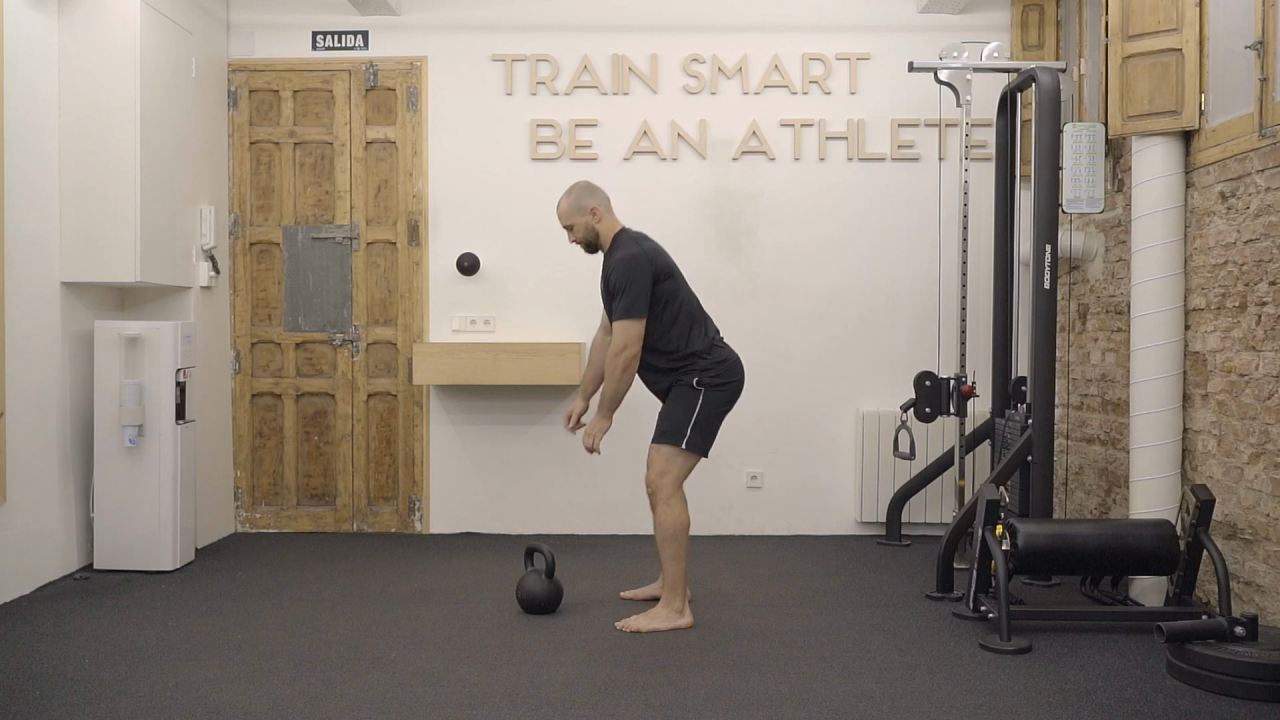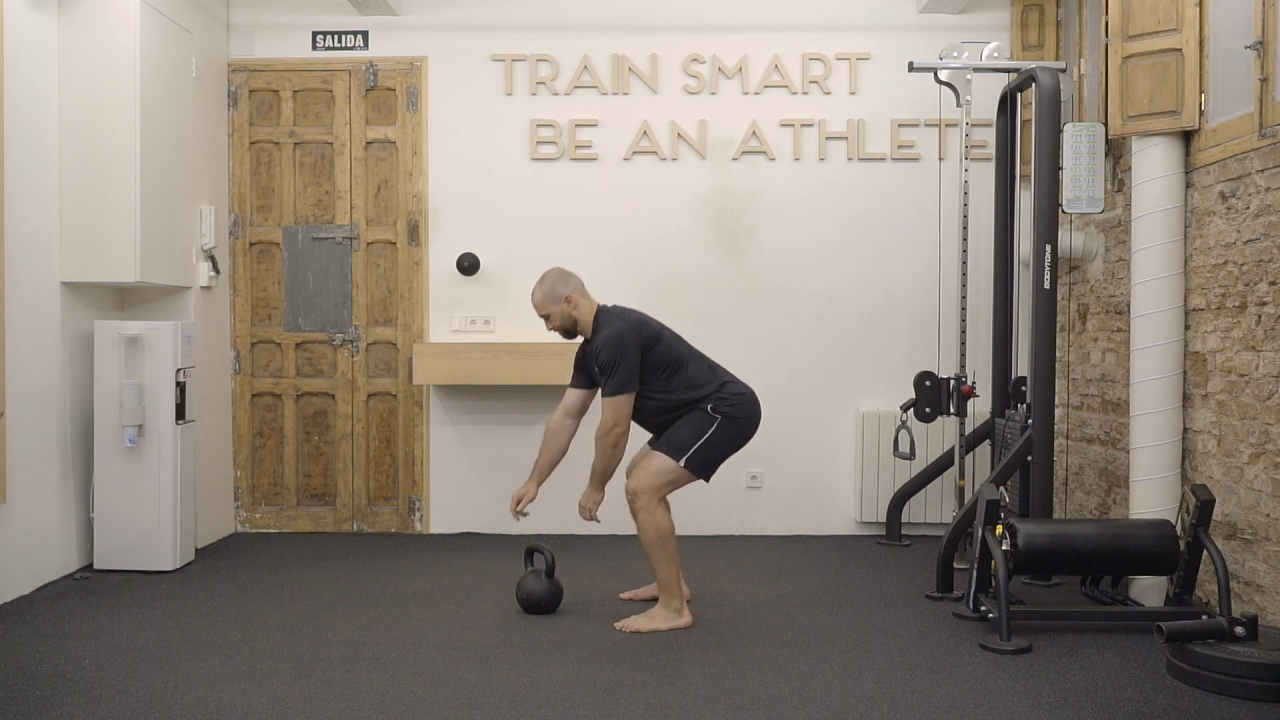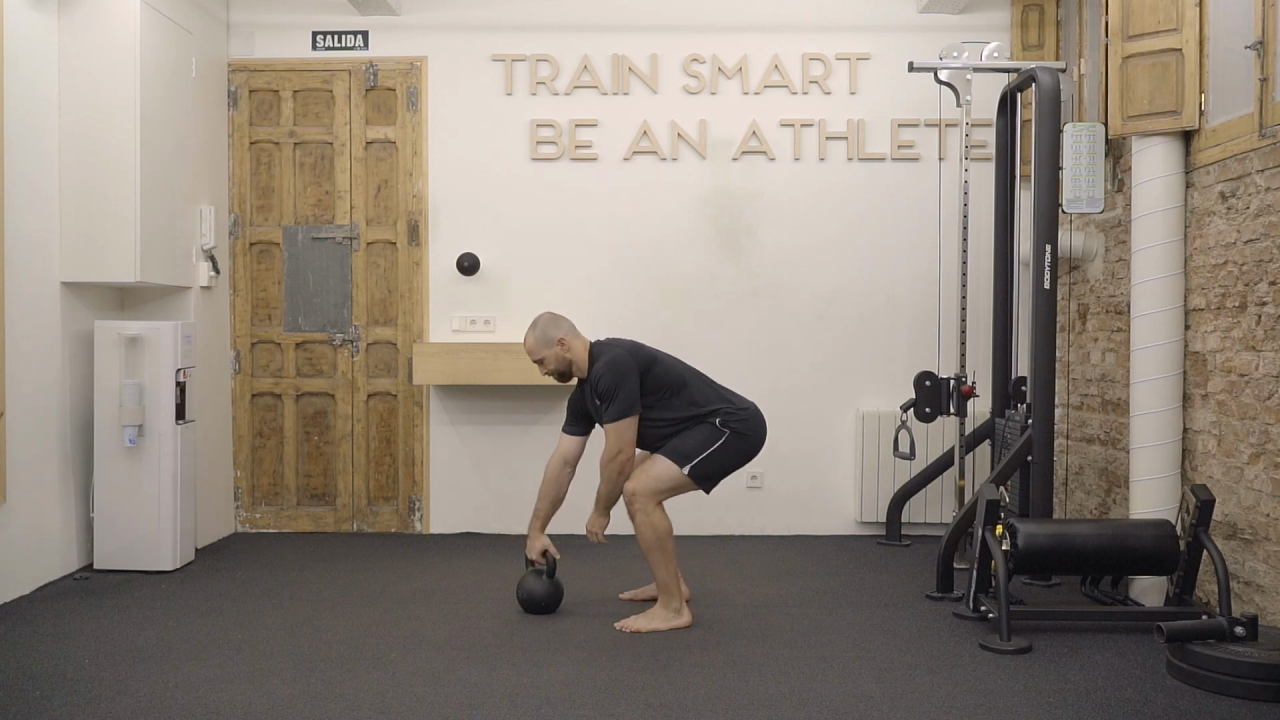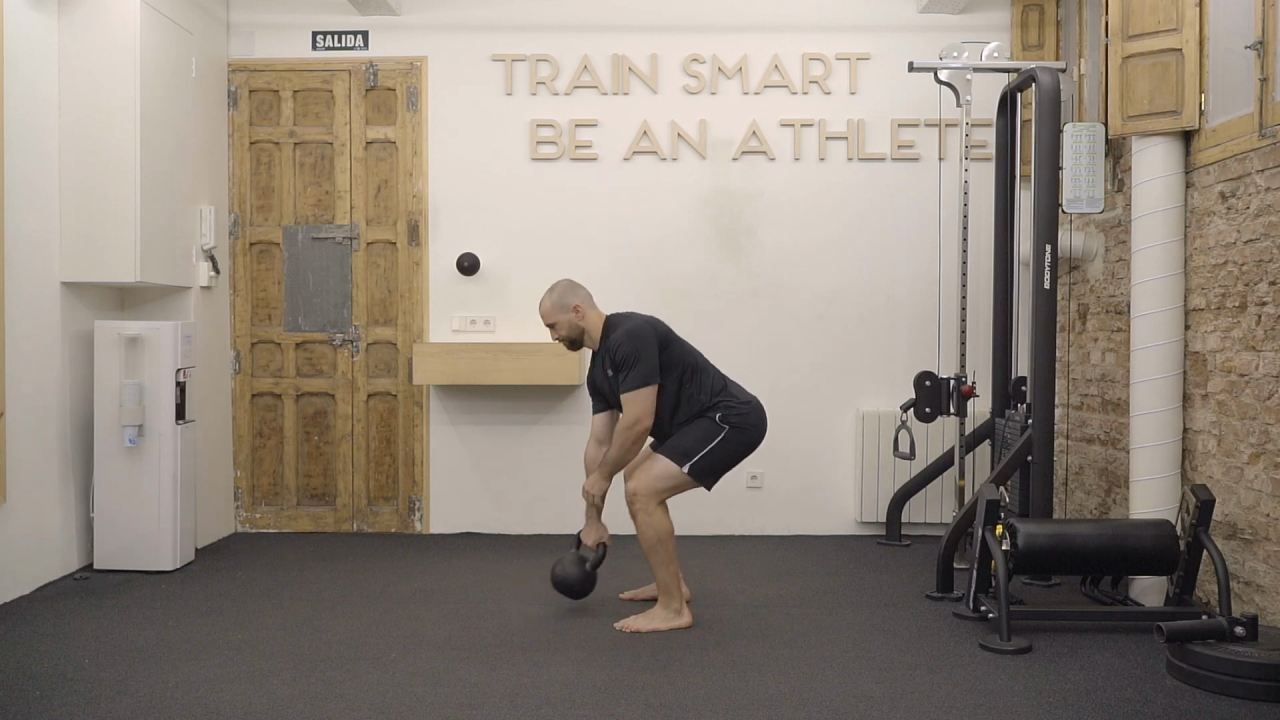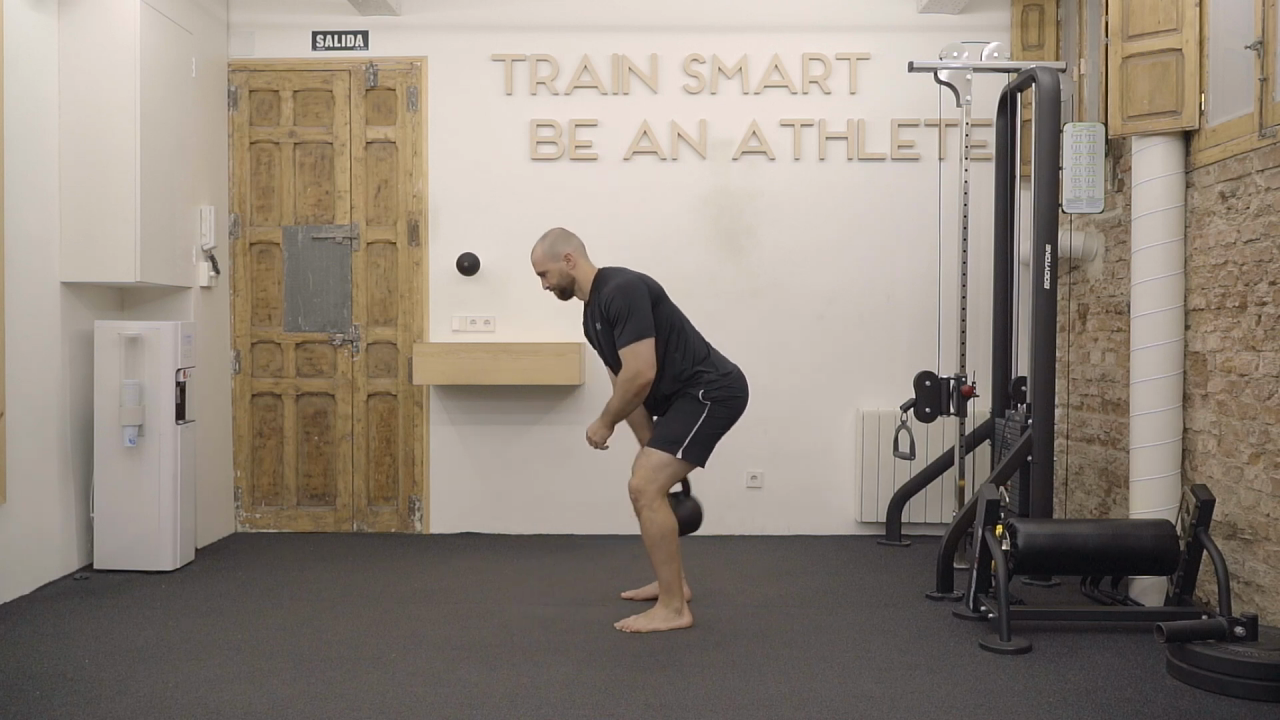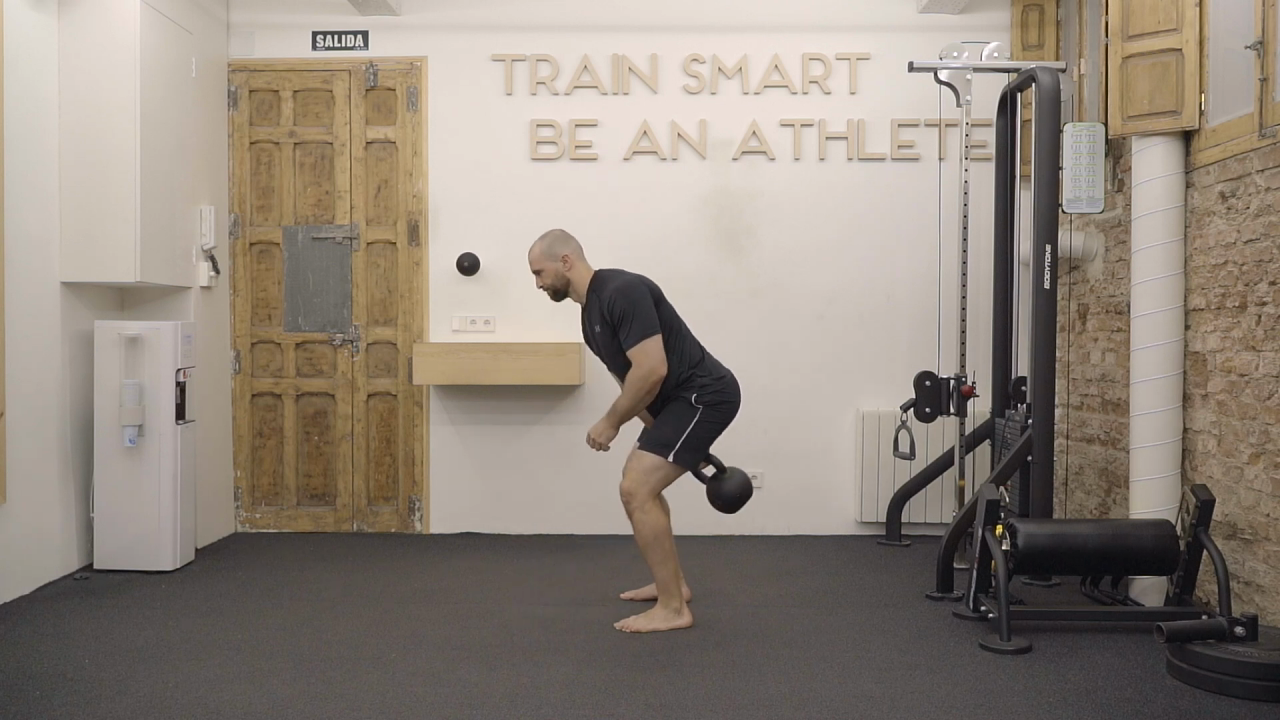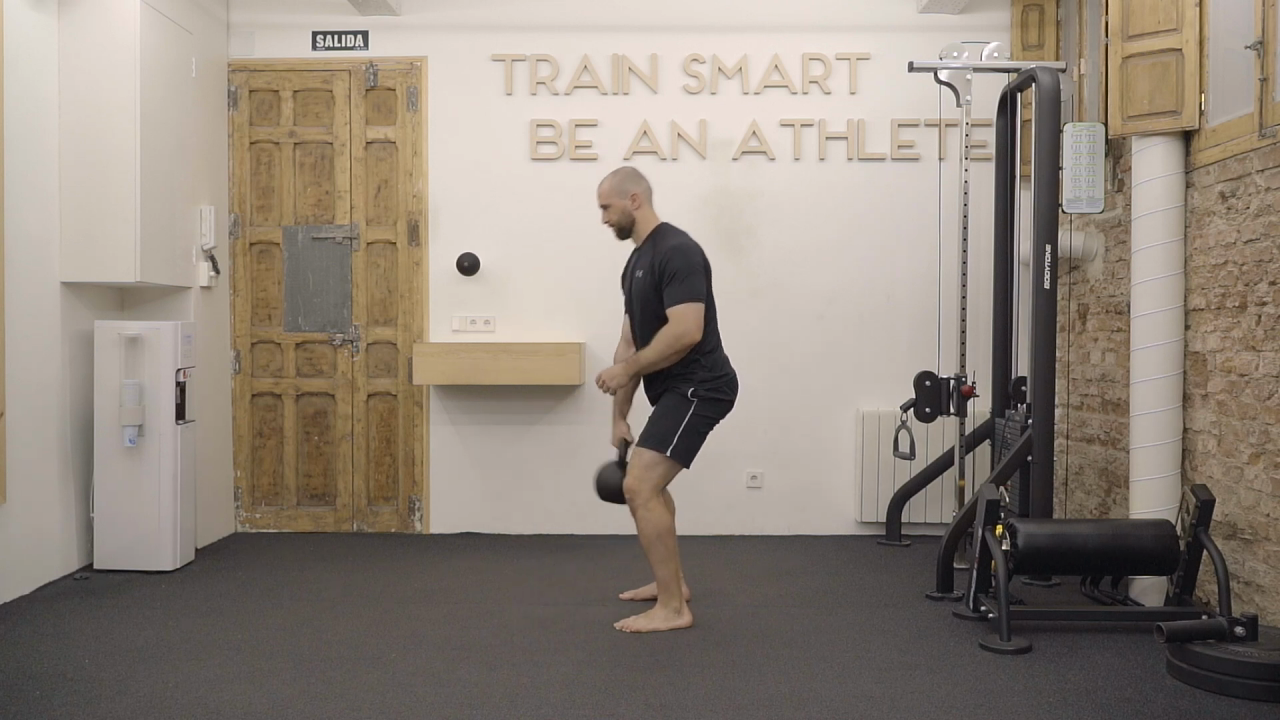
dt=0.3s
person 1, frame 1
left shoulder: (629, 260)
right shoulder: (623, 258)
left elbow: (625, 350)
right elbow: (606, 338)
left wrist: (603, 417)
right wrist: (582, 398)
left hip: (707, 377)
right hip: (698, 375)
left knee: (661, 483)
right knee: (662, 479)
left ankle: (674, 607)
right ankle: (672, 582)
person 1, frame 2
left shoulder: (616, 337)
right shoulder: (594, 345)
left elbow: (614, 427)
right elbow: (566, 417)
left wrist: (595, 489)
right wrist: (533, 483)
left hip: (726, 410)
right hip: (714, 408)
left knee: (641, 489)
right knee: (641, 480)
left ankle: (672, 608)
right ankle: (672, 584)
person 1, frame 3
left shoulder: (614, 366)
right shoulder: (585, 391)
left elbow: (620, 454)
right elbow: (562, 463)
left wrist: (600, 513)
right wrist: (536, 530)
left hip: (732, 427)
right hip: (715, 426)
left knee: (639, 493)
right knee: (635, 483)
left ankle: (672, 607)
right ankle: (671, 584)
person 1, frame 4
left shoulder: (632, 336)
right shoulder: (600, 367)
left elbow: (637, 423)
right elbow: (599, 444)
left wrist: (601, 478)
right wrist: (592, 521)
left hip: (732, 420)
right hip: (715, 418)
left knee: (641, 491)
right knee: (639, 482)
left ankle: (672, 607)
right ankle: (672, 584)
person 1, frame 5
left shoulder: (622, 291)
right shoulder: (593, 312)
left elbow: (641, 374)
right elbow: (628, 382)
left wrist: (604, 424)
right wrist: (655, 449)
left hip: (711, 392)
right hip: (692, 393)
left knee: (644, 487)
right knee: (648, 481)
left ankle: (673, 607)
right ankle: (673, 582)
person 1, frame 6
left shoulder: (622, 292)
right shoulder: (592, 311)
left elbow: (651, 371)
right elbow: (635, 381)
left wrist: (609, 423)
right wrist: (664, 440)
left hip: (704, 396)
right hip: (687, 397)
left knee: (635, 489)
right knee: (640, 482)
left ankle: (672, 608)
right ankle: (673, 584)
person 1, frame 7
left shoulder: (676, 253)
right shoulder: (638, 260)
left elbow: (686, 332)
right elbow: (636, 336)
left wrist: (628, 372)
right wrist: (619, 415)
left hip: (698, 388)
right hip: (682, 387)
left knee: (640, 487)
right knee: (648, 485)
left ankle: (672, 607)
right ankle: (672, 582)
